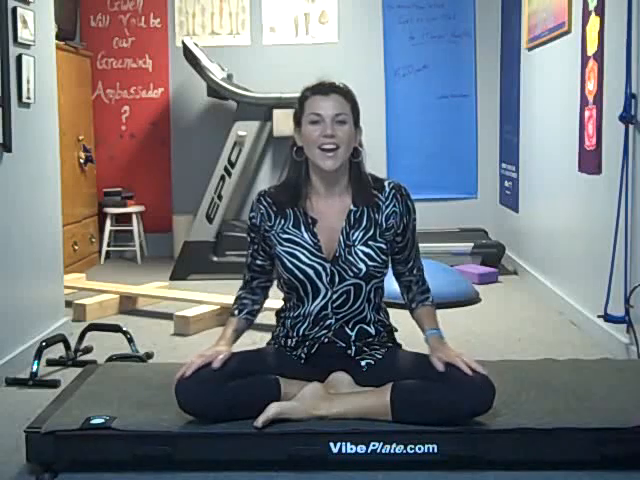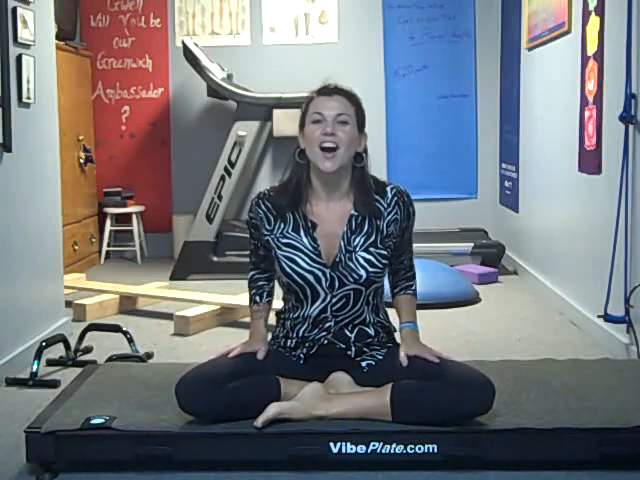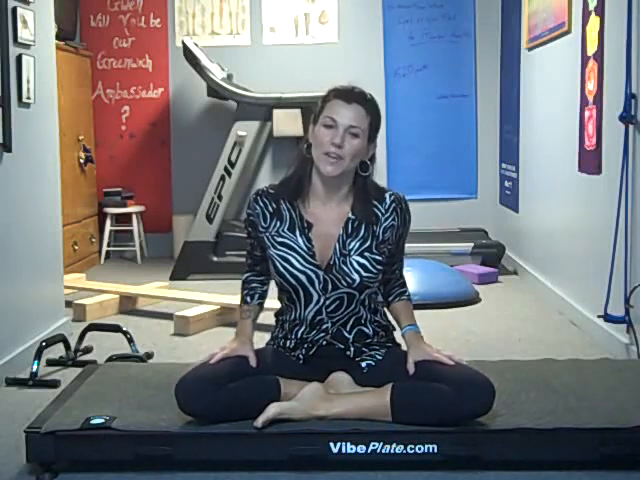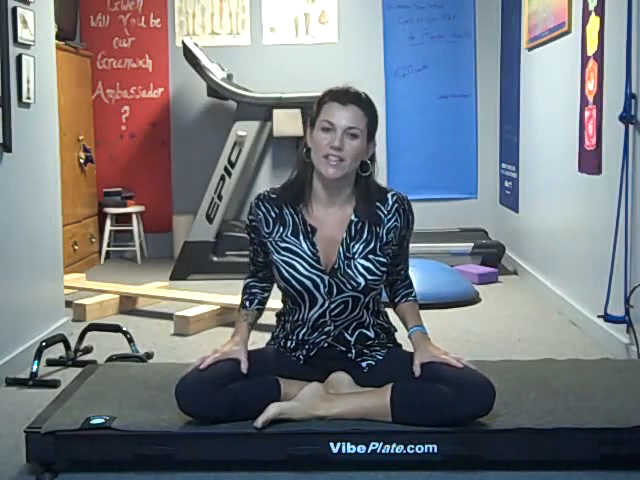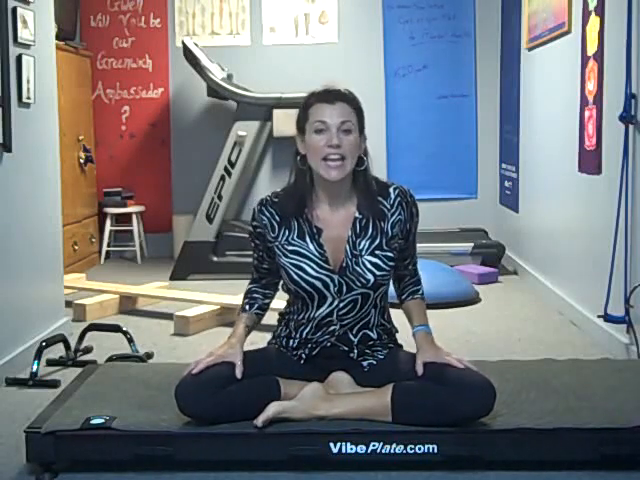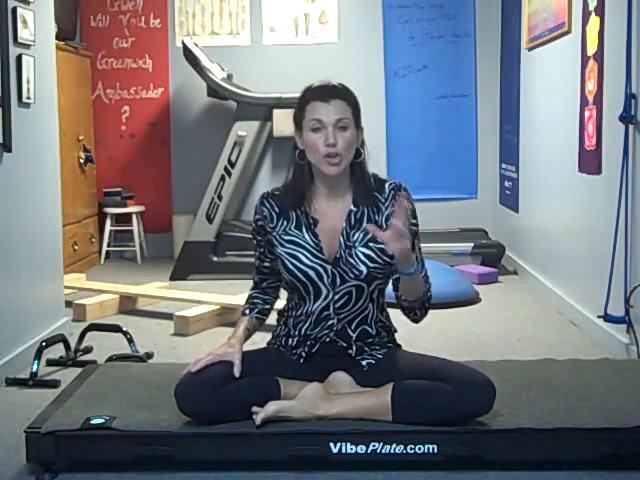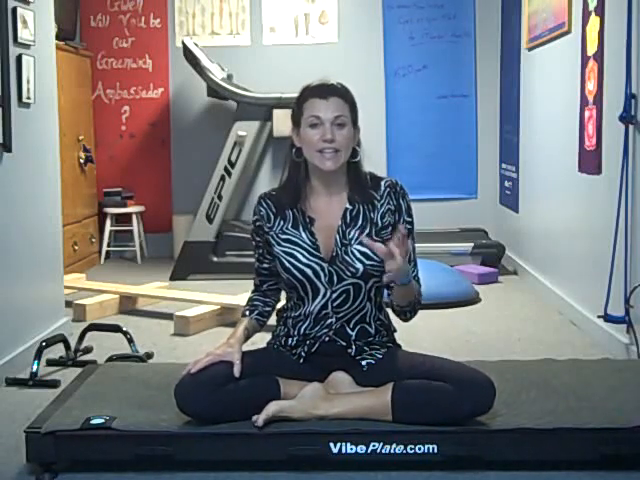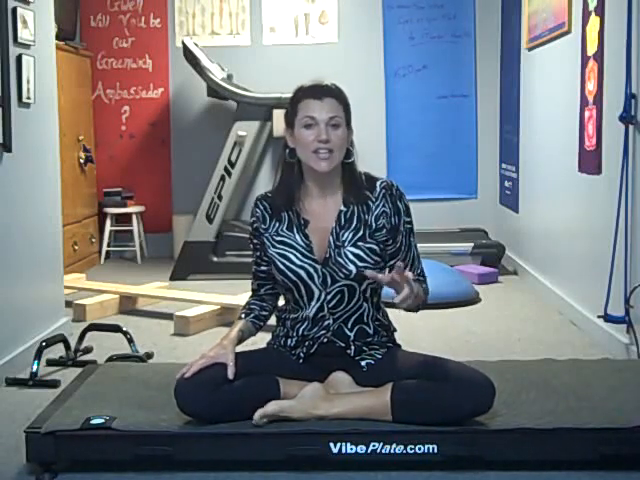
dt=0.4s
person 1, frame 1
left shoulder: (391, 201)
right shoulder: (270, 207)
left elbow: (412, 279)
right elbow: (255, 284)
left wrist: (435, 338)
right wrist: (226, 340)
left hip: (371, 355)
right hip: (293, 355)
left knee: (476, 391)
right knee: (193, 390)
left ankle: (320, 403)
right ankle: (337, 392)
person 1, frame 2
left shoulder: (392, 204)
right shoulder: (268, 207)
left wrist: (409, 332)
right wrist: (257, 332)
left hip: (370, 354)
right hip: (294, 354)
left knee: (477, 392)
right knee: (192, 392)
left ankle: (318, 404)
right ankle: (340, 393)
person 1, frame 3
left shoulder: (389, 209)
right shoulder: (267, 205)
left wrist: (413, 337)
right wrist: (244, 334)
left hip: (369, 355)
right hip: (293, 354)
left knee: (476, 393)
right knee: (192, 393)
left ankle: (320, 404)
right ankle: (339, 392)
person 1, frame 4
left shoulder: (392, 209)
right shoulder: (269, 209)
left wrist: (420, 338)
right wrist: (239, 336)
left hip: (370, 355)
right hip: (294, 355)
left knee: (477, 394)
right knee: (192, 393)
left ankle: (318, 405)
right ankle: (338, 392)
person 1, frame 5
left shoulder: (395, 204)
right shoulder: (272, 213)
left wrist: (423, 337)
right wrist: (236, 338)
left hip: (372, 356)
right hip: (296, 355)
left knee: (478, 395)
right knee: (192, 394)
left ankle: (319, 404)
right ankle: (339, 392)
person 1, frame 6
left shoulder: (391, 199)
right shoulder: (274, 207)
left elbow: (415, 309)
left wrist: (408, 259)
right wrist: (235, 340)
left hip: (371, 356)
right hip: (295, 354)
left knee: (477, 393)
right knee: (192, 393)
left ankle: (317, 404)
right ankle: (334, 391)
person 1, frame 7
left shoulder: (387, 197)
right shoulder: (272, 208)
left elbow: (407, 309)
left wrist: (398, 271)
right wrist: (236, 339)
left hip: (370, 355)
right hip: (295, 354)
left knee: (478, 391)
right knee: (192, 393)
left ankle: (320, 404)
right ankle: (337, 391)
person 1, frame 8
left shoulder: (383, 198)
right shoulder: (268, 209)
left elbow: (418, 291)
right elbow: (264, 295)
left wrist: (406, 289)
right wrist: (230, 340)
left hip: (369, 355)
right hip: (294, 355)
left knee: (476, 392)
right knee: (191, 392)
left ankle: (315, 405)
right ankle: (340, 392)
